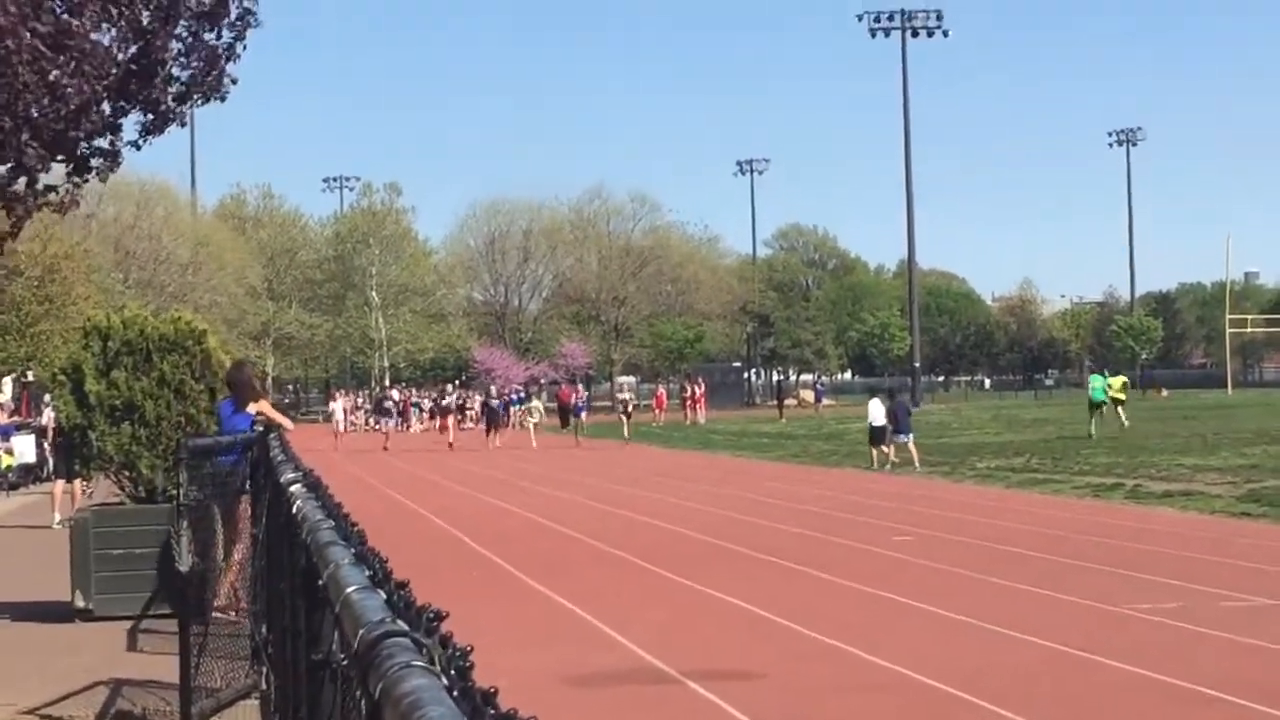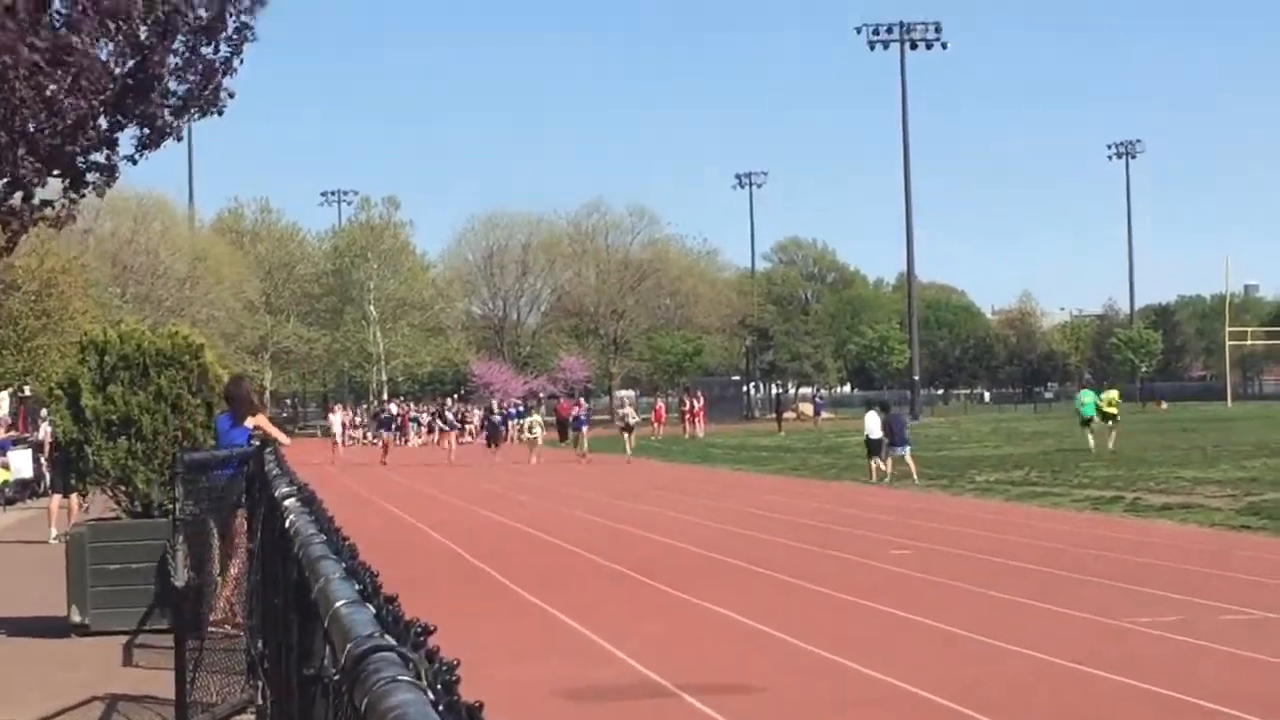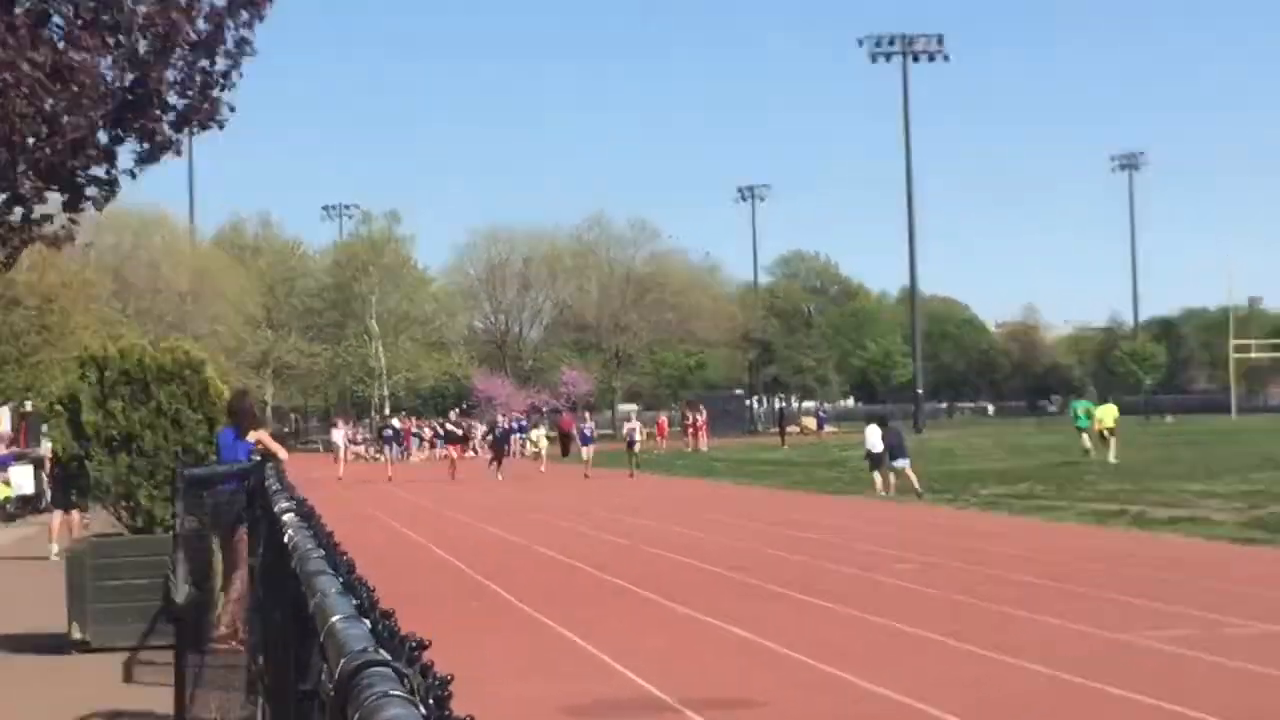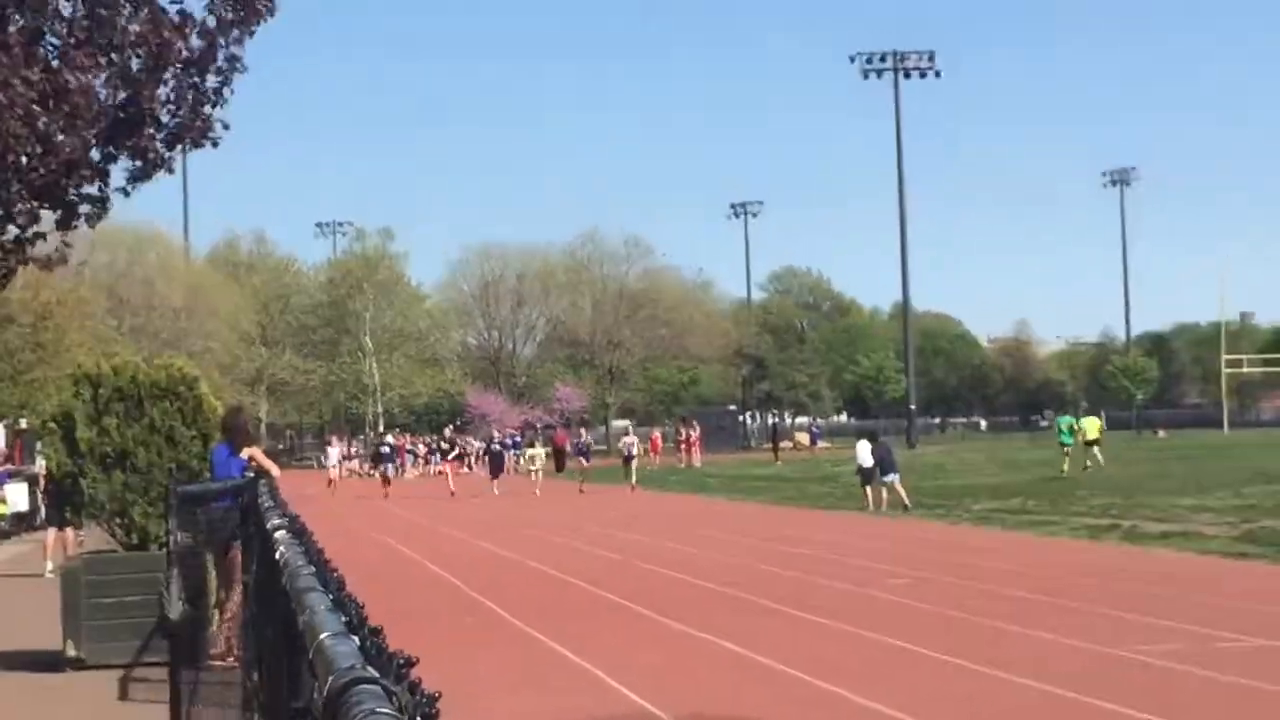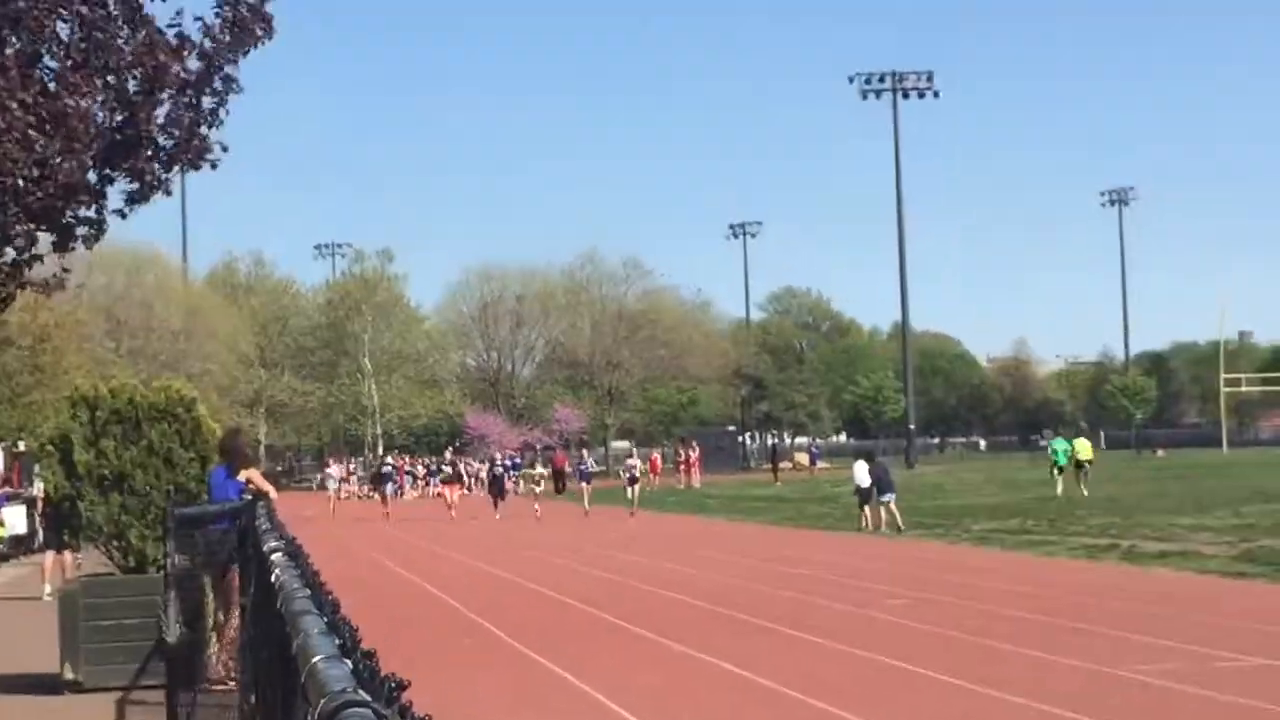
dt=0.1s
person 1, frame 1
left shoulder: (222, 405)
right shoulder: (256, 404)
right elbow: (289, 426)
right wrist: (268, 420)
right hip: (242, 473)
left knee: (230, 537)
right knee: (241, 539)
left ankle: (237, 599)
right ankle: (222, 599)
person 1, frame 2
left shoulder: (220, 419)
right shoulder: (253, 417)
right elbow: (284, 441)
right wrist: (266, 435)
right hip: (239, 486)
left knee: (227, 551)
right knee: (239, 553)
left ankle: (232, 612)
right ankle: (220, 612)
person 1, frame 3
left shoulder: (222, 434)
right shoulder: (255, 432)
right elbow: (283, 456)
right wrist: (265, 450)
left hip: (220, 500)
right hip: (241, 500)
left knee: (230, 565)
right knee: (241, 567)
left ankle: (234, 628)
right ankle: (225, 628)
person 1, frame 4
left shoulder: (216, 450)
right shoulder: (248, 449)
right elbow: (274, 472)
right wrist: (259, 466)
left hip: (214, 515)
right hip: (235, 516)
left knee: (223, 582)
right knee: (237, 584)
left ankle: (229, 644)
right ankle: (222, 646)
person 1, frame 5
left shoulder: (214, 472)
right shoulder: (246, 471)
right elbow: (272, 495)
right wrist: (257, 488)
left knee: (221, 605)
right knee: (235, 607)
left ankle: (226, 666)
right ankle: (221, 669)
